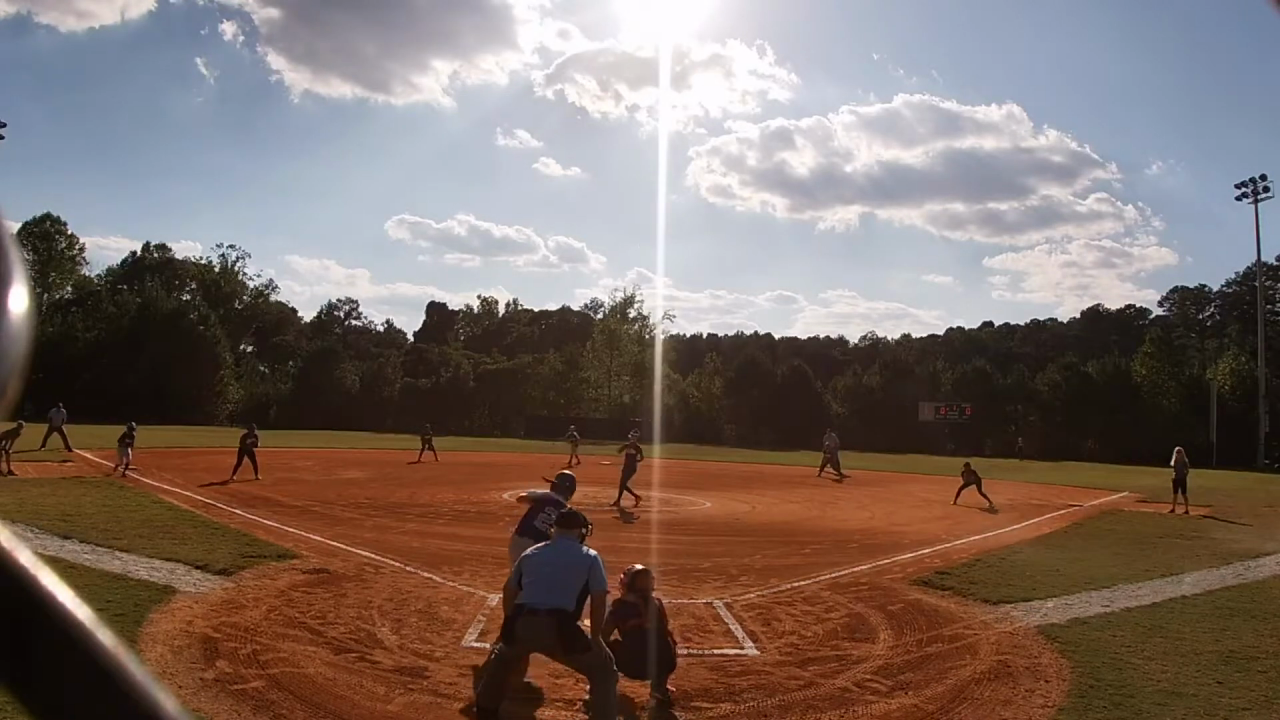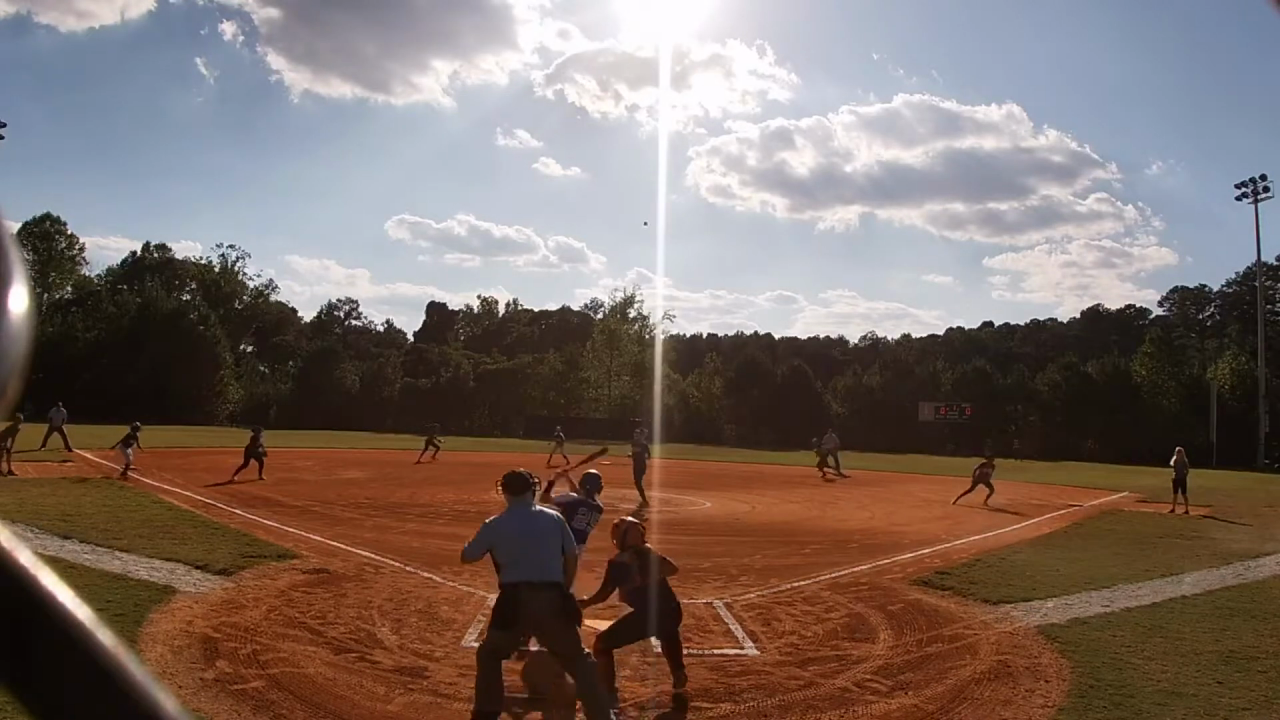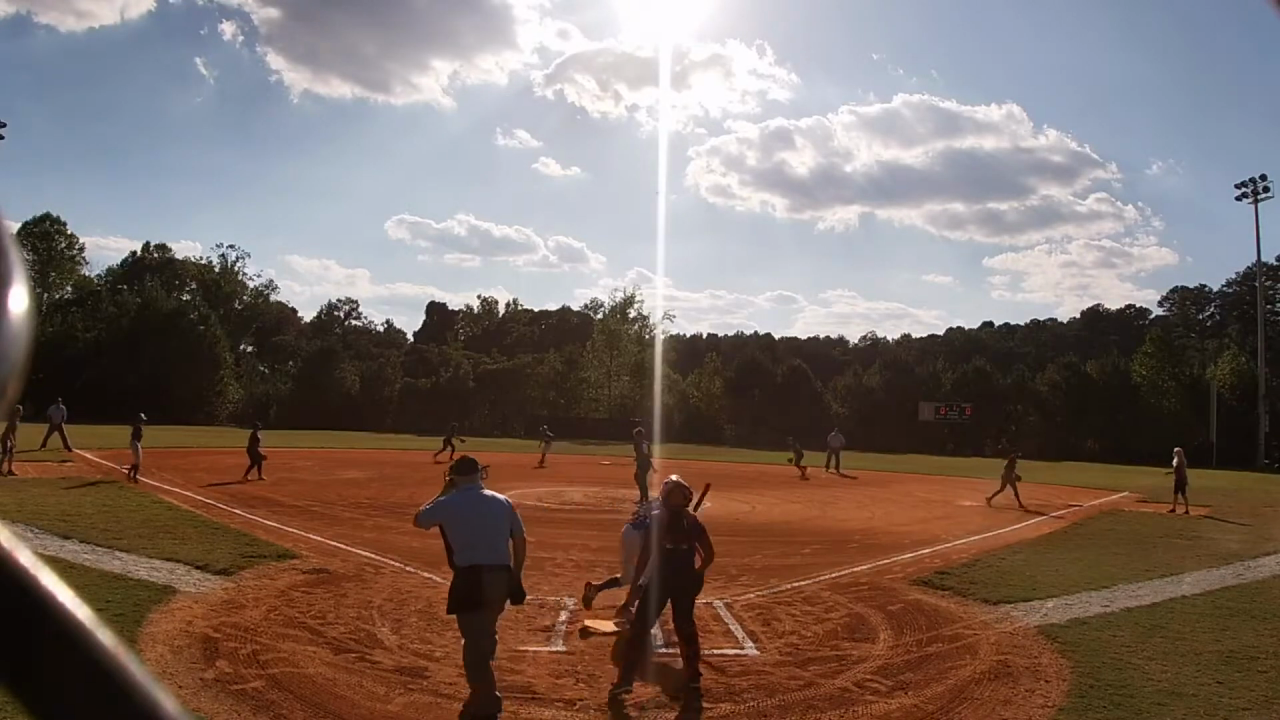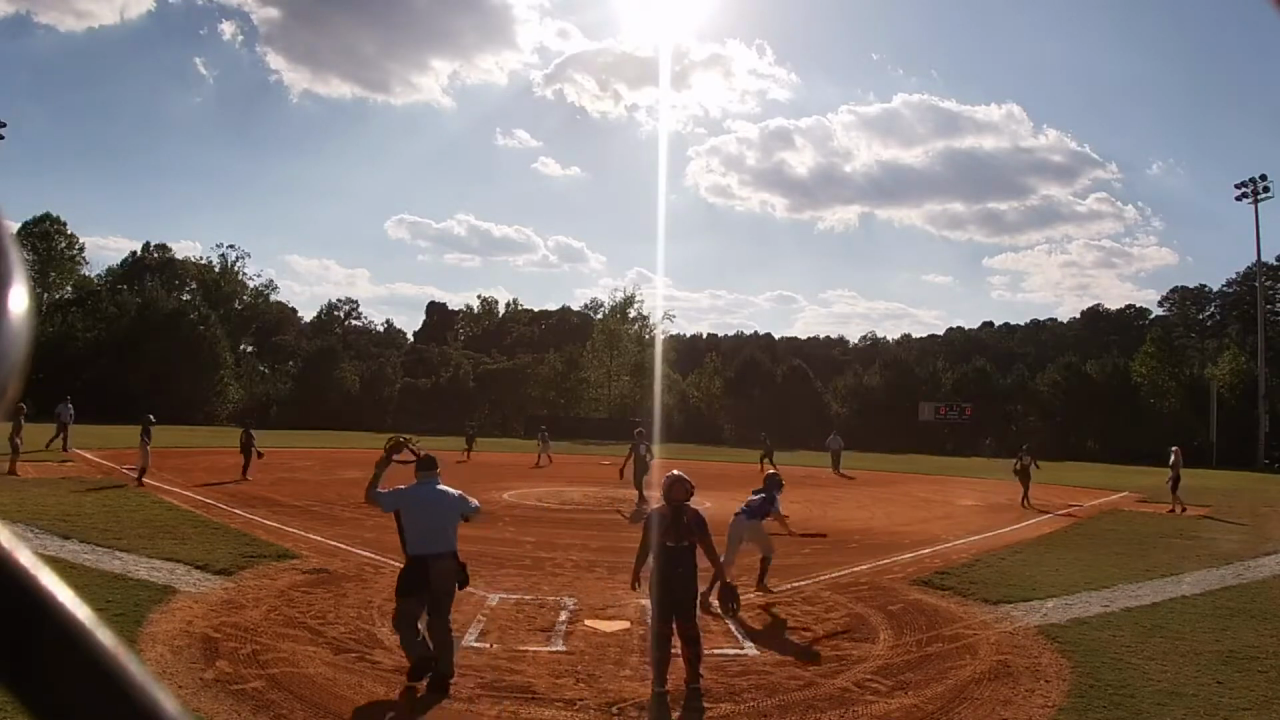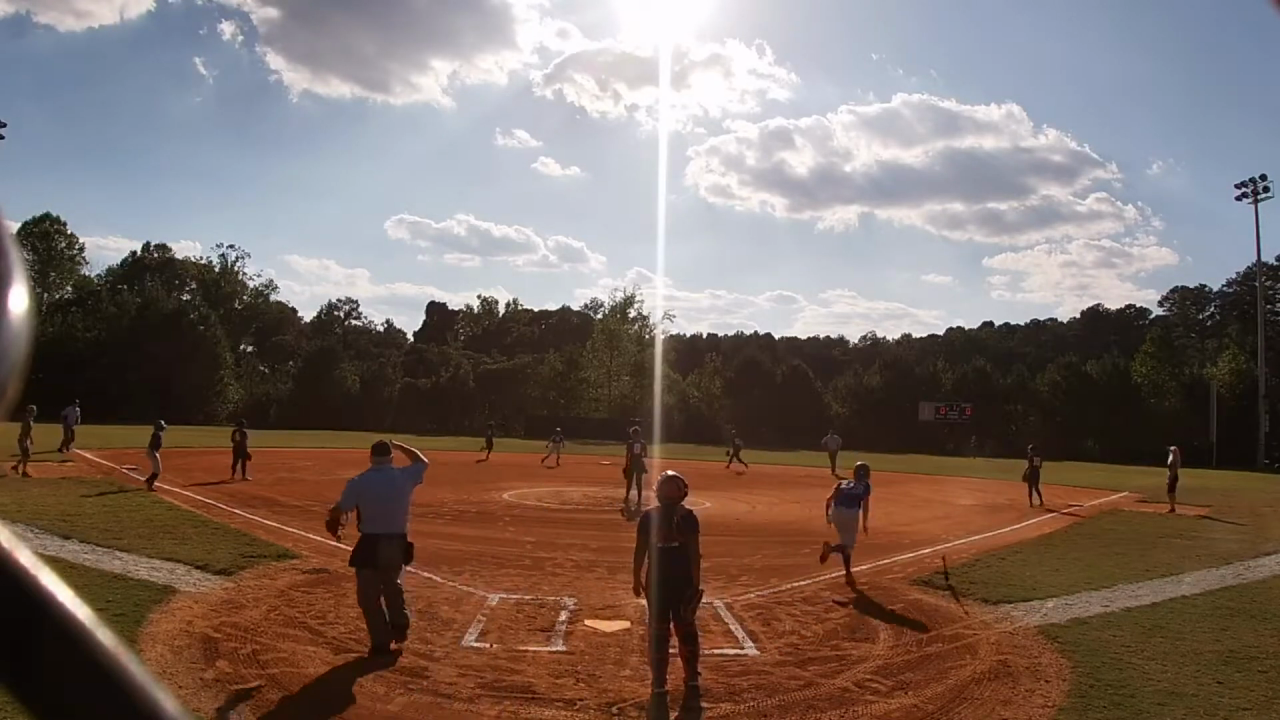
dt=0.4s
person 1, frame 1
left shoulder: (531, 553)
right shoulder: (589, 556)
left elbow: (509, 590)
right elbow: (599, 599)
left wrist: (512, 626)
right wrist: (595, 637)
left hip: (522, 626)
right hip: (559, 628)
left knee: (503, 656)
right knee: (603, 668)
person 1, frame 2
left shoulder: (494, 525)
right shoulder: (555, 519)
left elbow: (466, 557)
right elbow: (571, 558)
left wrist: (483, 539)
right wrist: (562, 591)
left hip: (514, 602)
right hip: (552, 601)
left knee: (489, 655)
right knee: (580, 664)
person 1, frame 3
left shoulder: (447, 504)
right shoulder: (502, 502)
left elbow: (418, 520)
right elbow: (520, 541)
left wrist: (444, 492)
right wrist: (515, 575)
left hip: (471, 582)
right hip: (502, 579)
left knee: (476, 646)
right knee: (485, 638)
person 1, frame 4
left shoulder: (403, 495)
right shoulder: (453, 496)
left elbow: (370, 497)
right elbow: (475, 509)
left wrist: (379, 471)
left hip: (419, 568)
right hip: (448, 566)
left knee: (404, 619)
right knee: (440, 622)
left ankle: (421, 660)
right ankle: (441, 677)
person 1, frame 5
left shoulder: (358, 482)
right shoulder: (404, 477)
left elbow: (338, 511)
right elbow: (423, 462)
left wrist: (333, 520)
right wrist: (398, 446)
left hip: (371, 546)
right hip: (397, 544)
left knee: (369, 596)
right knee: (391, 586)
left ankle: (381, 642)
right ankle: (398, 626)
person 2, frame 1
left shoulder: (621, 604)
right shoulder: (656, 602)
left elbow: (602, 636)
left hip: (632, 665)
right hip: (663, 665)
right knee: (667, 643)
right ankle: (659, 689)
person 2, frame 2
left shoulder: (617, 563)
right shoulder: (651, 553)
left elbow: (602, 596)
right elbow: (672, 570)
left wrist: (584, 602)
left hip: (645, 616)
right hip: (672, 613)
left knee: (602, 644)
right knee: (669, 634)
left ankle: (607, 695)
right ankle: (678, 680)
person 2, frame 3
left shoulder: (657, 519)
right shoulder: (692, 521)
left elbow: (645, 556)
right elbow: (709, 555)
left wrist: (634, 587)
right wrist: (697, 572)
left hip: (662, 579)
right hip: (687, 581)
left knee: (639, 629)
right knee: (686, 630)
left ankle: (624, 682)
right ankle: (693, 684)
person 2, frame 4
left shoulder: (655, 515)
right shoulder: (694, 516)
left elbow: (645, 548)
right elbow: (709, 549)
left hip: (662, 579)
right hip: (687, 579)
left knee: (661, 632)
right knee: (688, 630)
left ankle: (659, 687)
right ankle: (693, 684)
person 2, frame 5
left shoulder: (649, 516)
right shoulder: (687, 516)
right elbow: (694, 553)
left wrist: (637, 579)
right wrist: (695, 585)
left hip: (657, 580)
right hip: (682, 580)
left knee: (658, 632)
right knee: (686, 630)
left ankle: (659, 687)
right ankle: (691, 683)
